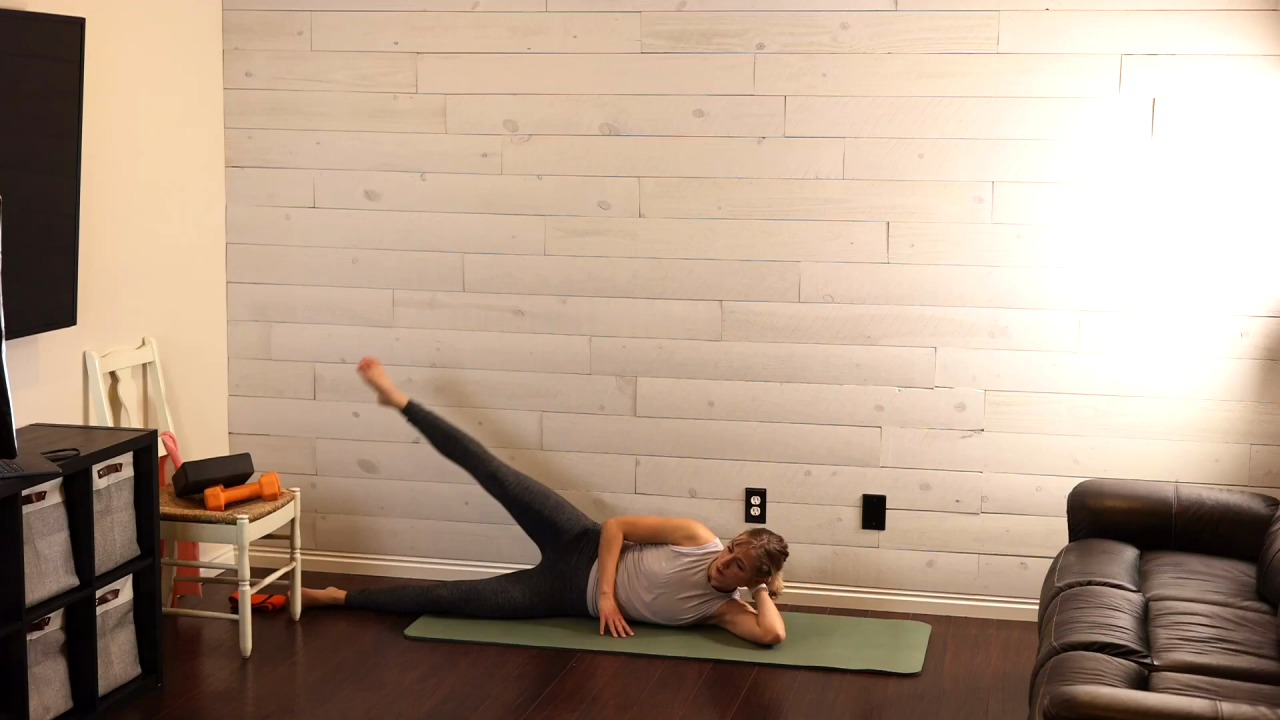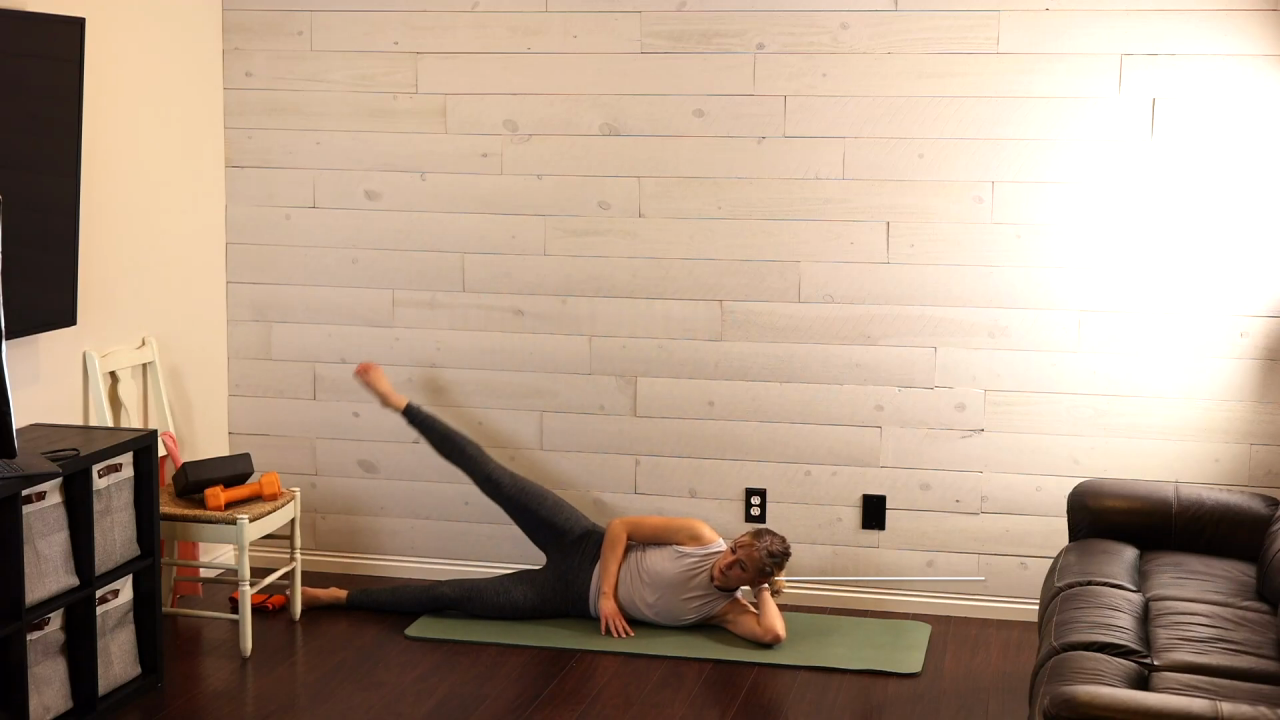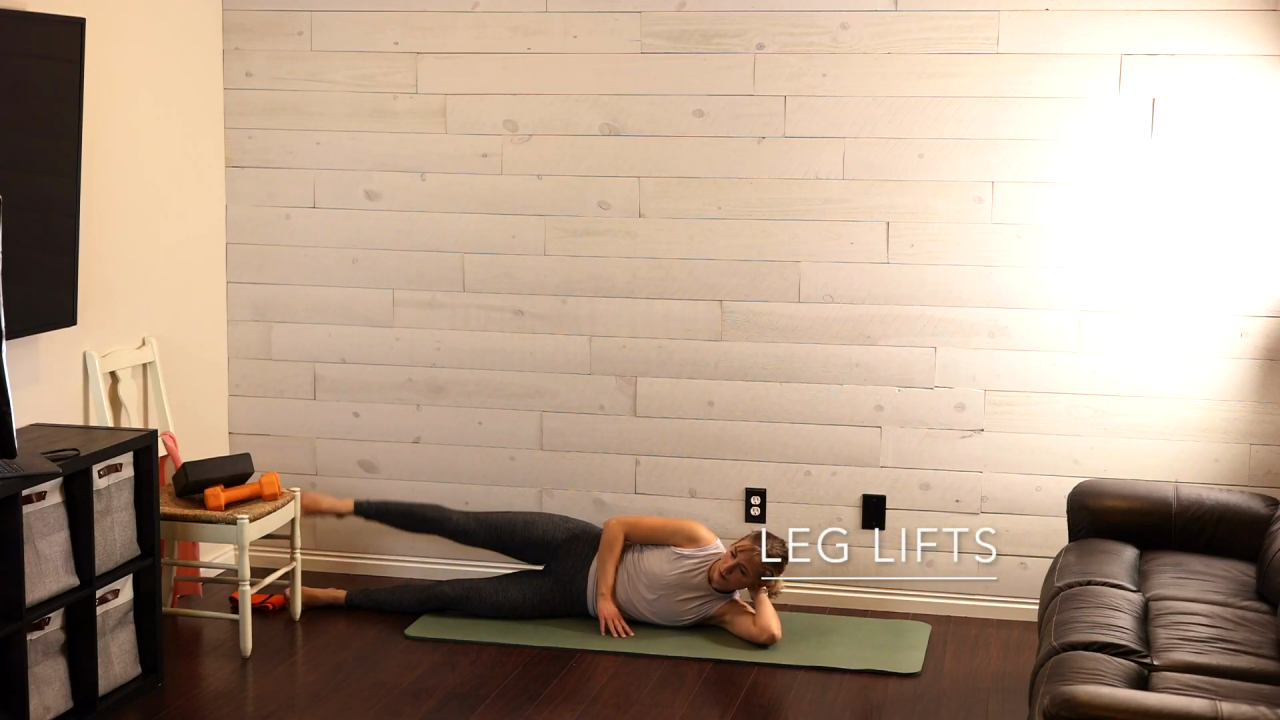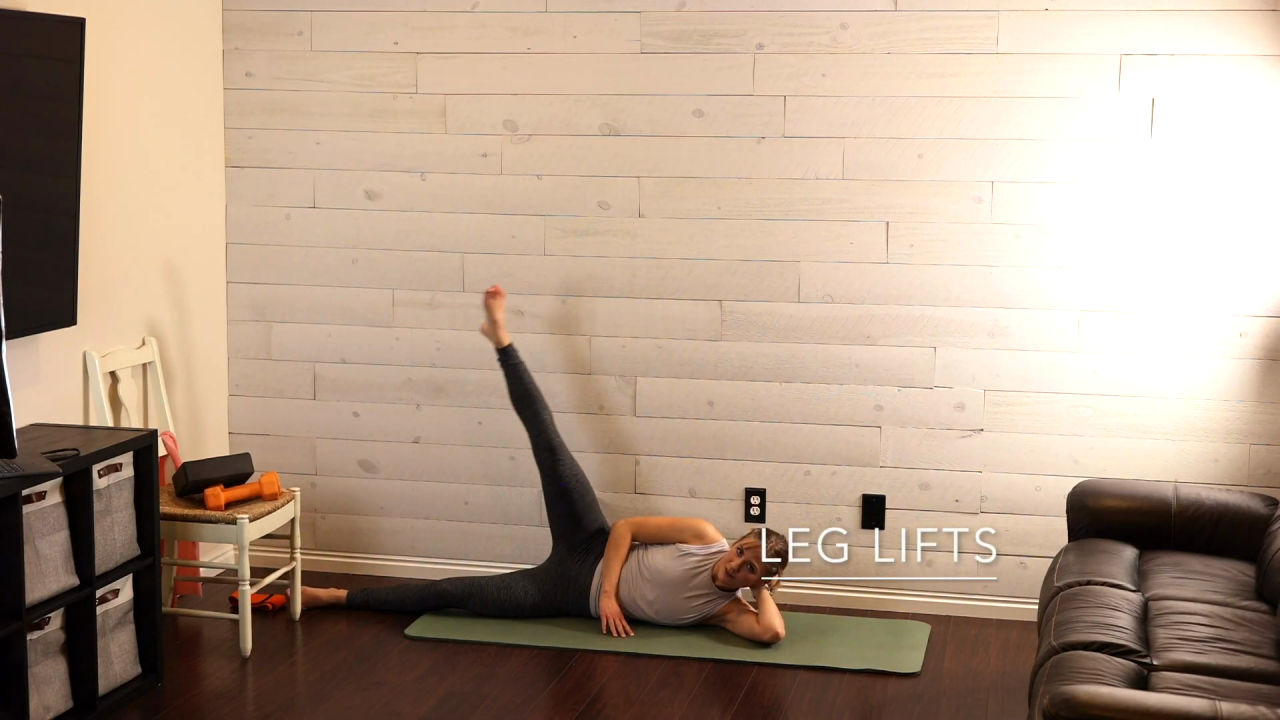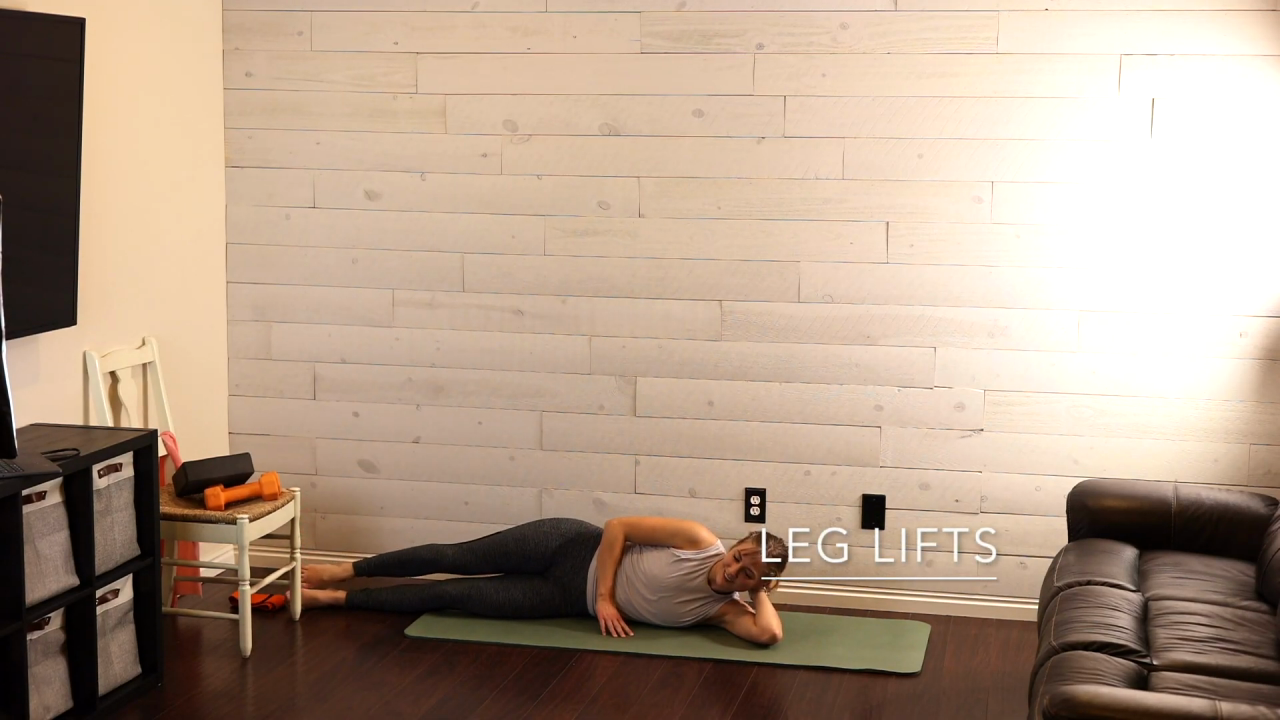
dt=1s
person 1, frame 1
left shoulder: (727, 609)
right shoulder: (700, 538)
left elbow: (773, 634)
right elbow: (616, 527)
left wrist: (762, 592)
right wrist: (607, 594)
left hip: (573, 598)
right hip: (583, 558)
left knee: (454, 598)
right knee: (490, 472)
left ankle: (338, 597)
right ankle: (400, 401)
person 1, frame 2
left shoulder: (724, 610)
right shoulder: (701, 534)
left elbow: (773, 634)
right elbow: (620, 529)
right wrist: (610, 584)
left hip: (575, 602)
right hip: (581, 547)
left knee: (451, 597)
right knee: (488, 475)
left ankle: (337, 596)
right ankle: (400, 403)
person 1, frame 3
left shoulder: (729, 606)
right shoulder: (698, 540)
left elbow: (766, 627)
right elbow: (618, 526)
left wrist: (765, 593)
right wrist: (606, 592)
left hip: (573, 601)
right hip: (580, 554)
left knee: (453, 594)
right knee: (463, 527)
left ankle: (338, 596)
right ankle: (345, 507)
person 1, frame 4
left shoulder: (725, 609)
right shoulder: (704, 535)
left elbow: (771, 632)
right elbow: (625, 526)
left wrist: (763, 589)
right wrist: (609, 591)
left hip: (575, 598)
right hip: (590, 550)
left knee: (453, 594)
right knee: (549, 443)
left ankle: (336, 597)
right ankle: (502, 340)
person 1, frame 5
left shoulder: (722, 609)
right shoulder: (699, 540)
left elbow: (769, 633)
right elbow: (617, 526)
left wrist: (760, 589)
right wrist: (606, 592)
left hip: (573, 599)
right hip: (575, 549)
left knee: (451, 594)
right knee: (456, 558)
left ankle: (335, 597)
right ankle: (346, 570)
